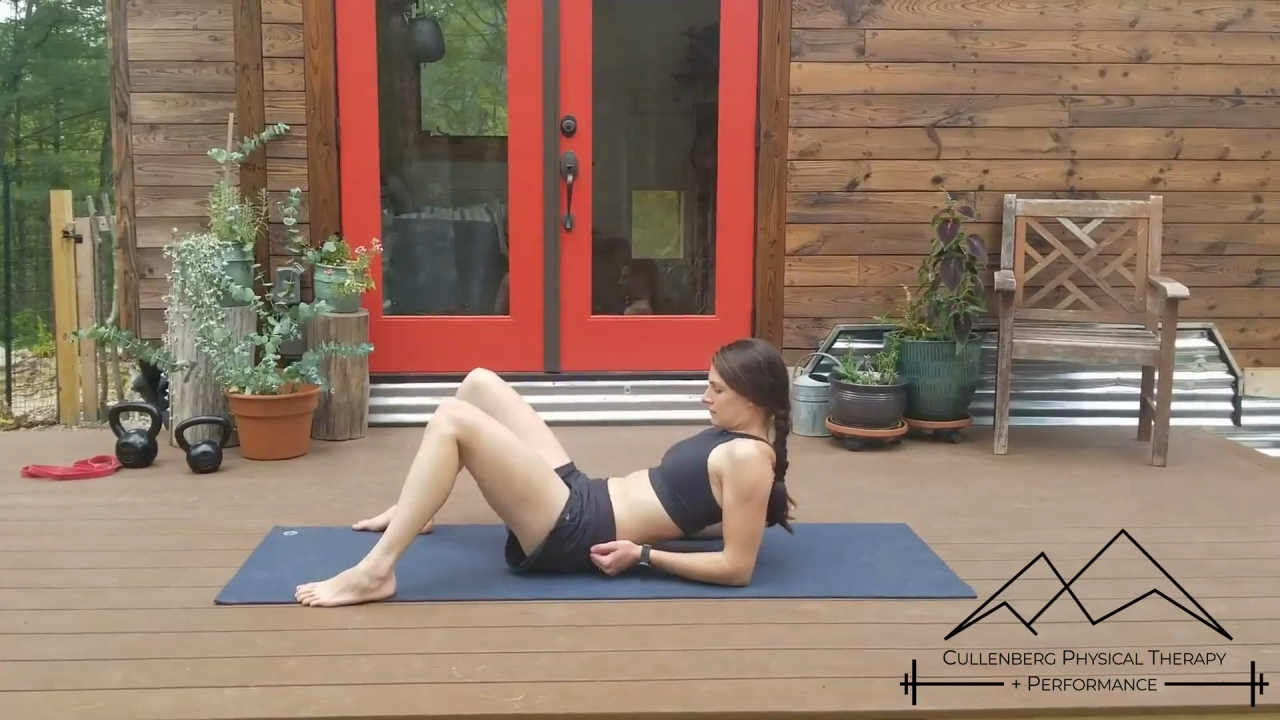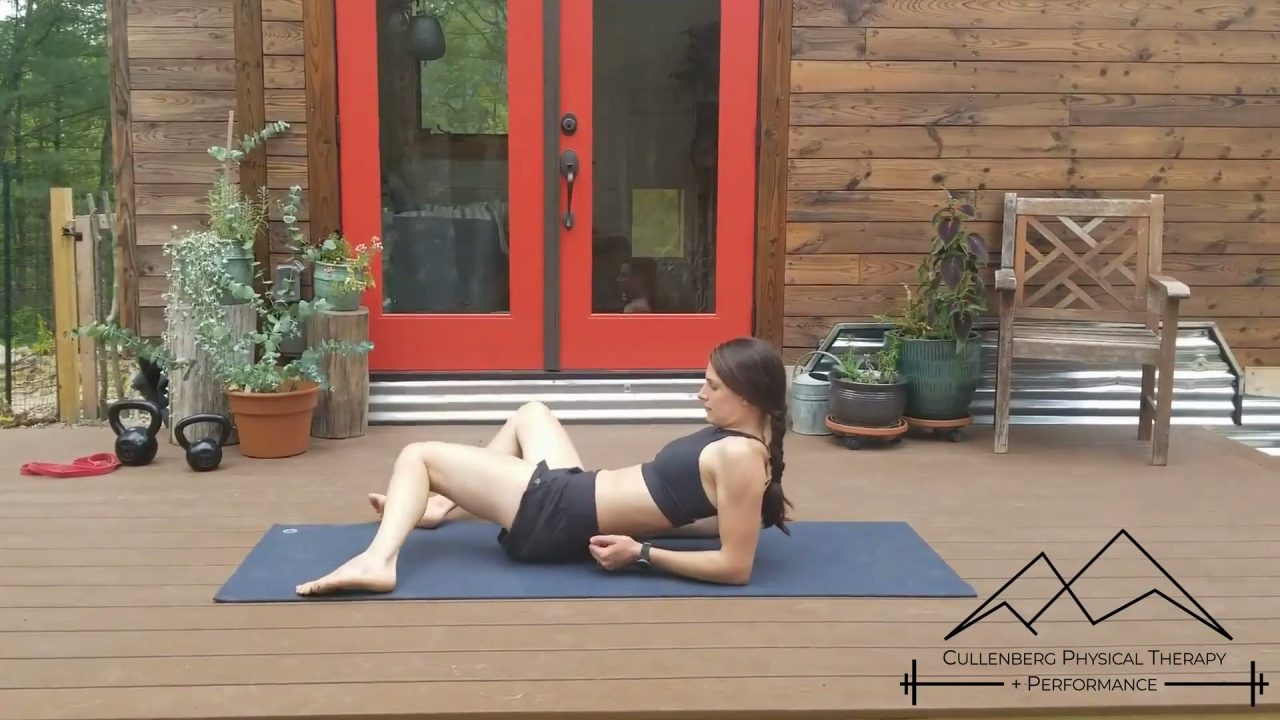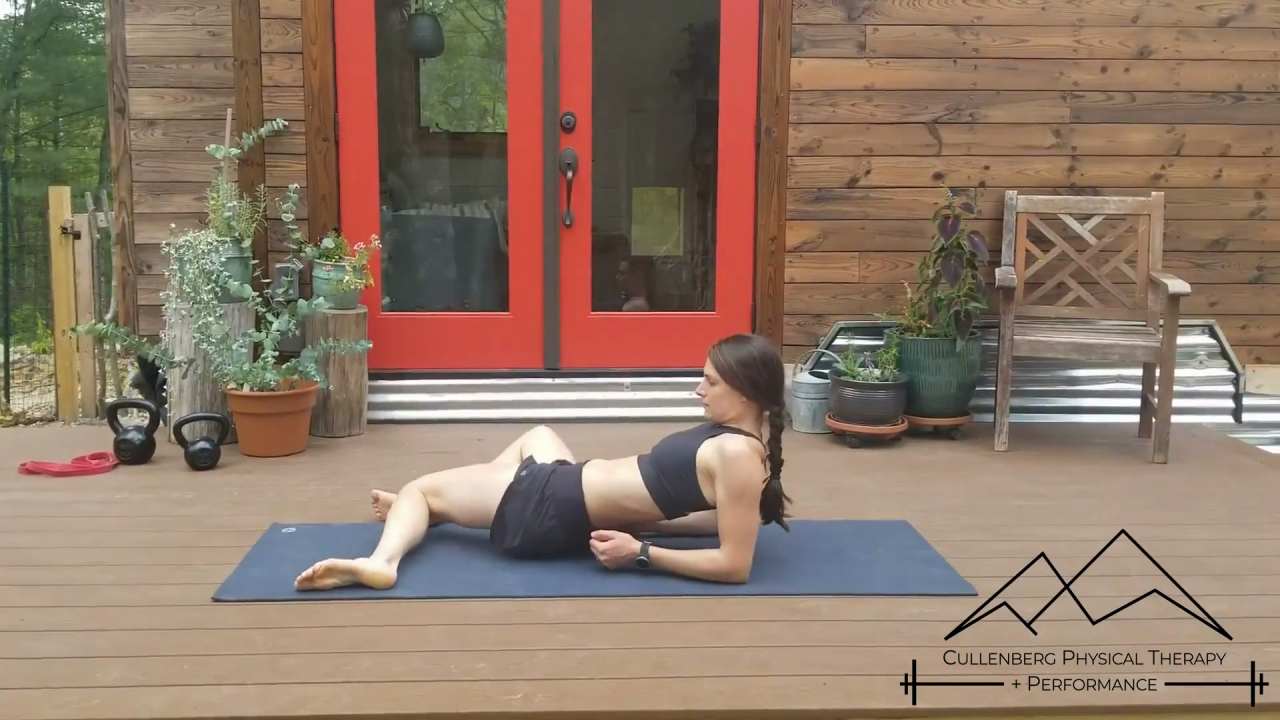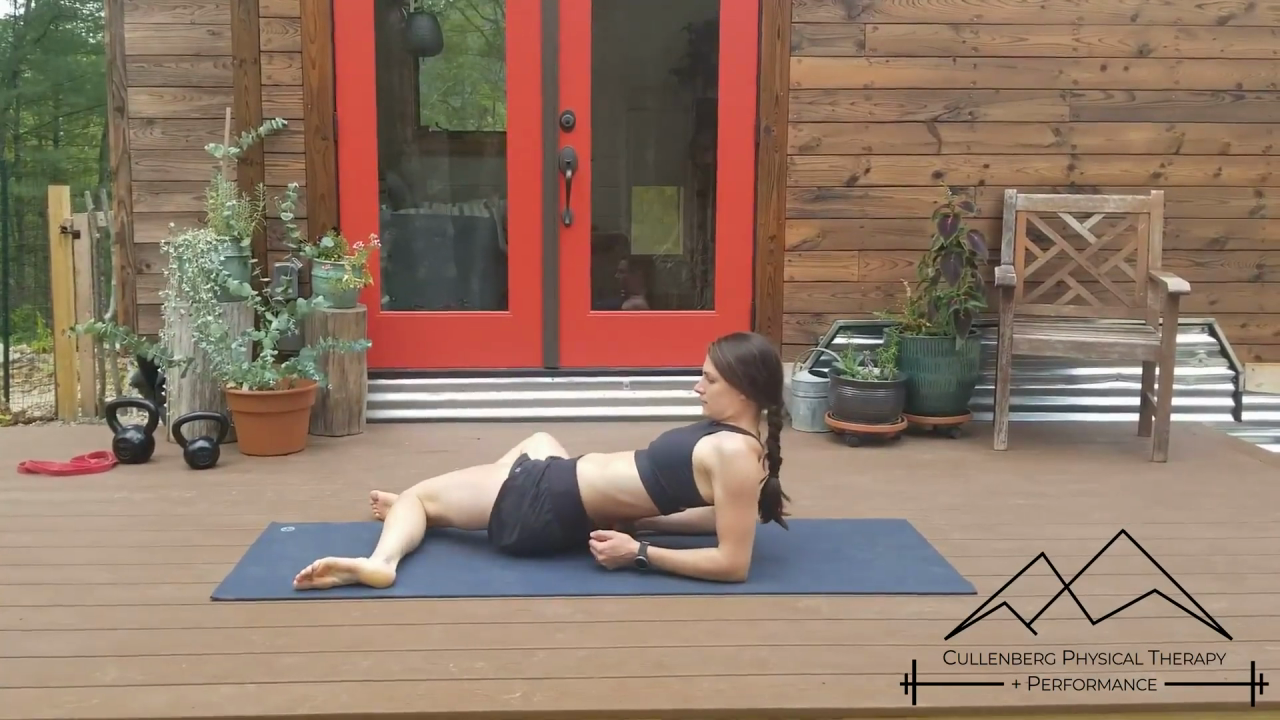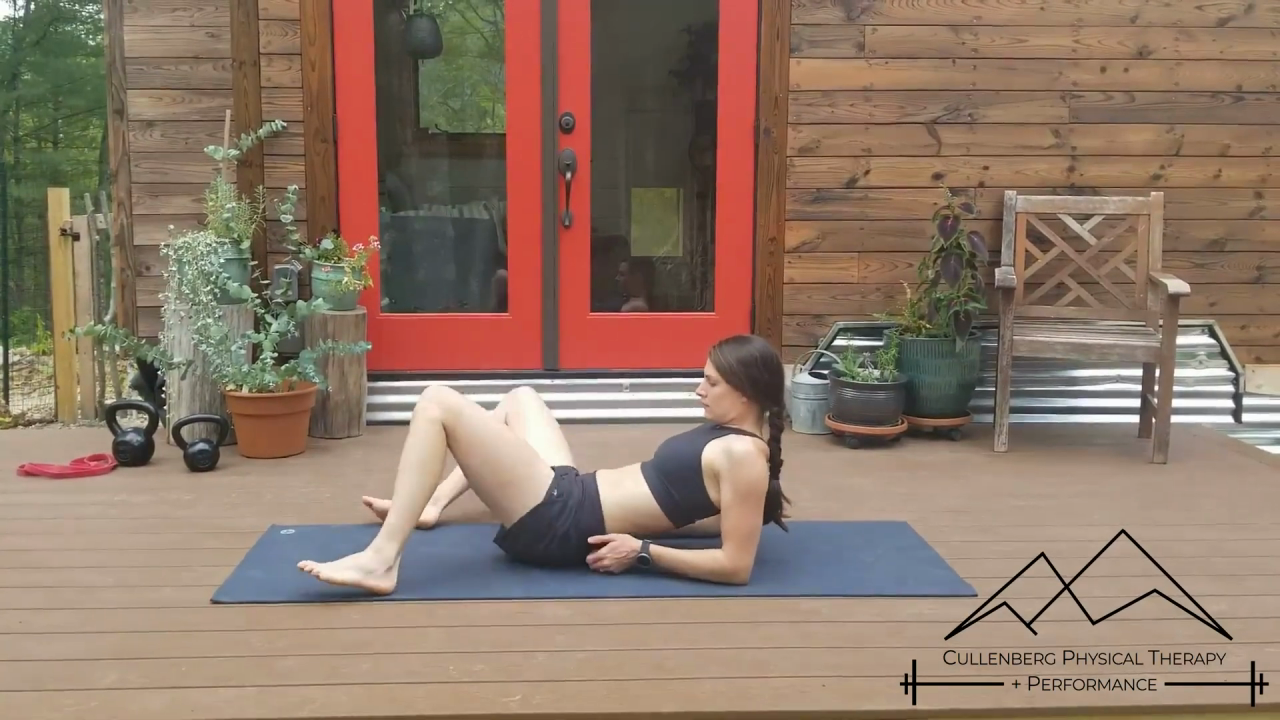
dt=0.7s
person 1, frame 1
left shoulder: (748, 459)
right shoulder: (732, 438)
left elbow: (737, 567)
right elbow: (709, 515)
left wrist: (643, 555)
left hip: (575, 533)
right hip: (579, 497)
left knee: (452, 420)
right knee: (479, 384)
left ankle: (374, 573)
right ankle: (416, 509)
person 1, frame 2
left shoulder: (739, 457)
right shoulder: (736, 440)
left elbow: (735, 567)
right elbow: (721, 519)
left wrist: (642, 552)
right wrist: (643, 521)
left hip: (556, 516)
right hip: (574, 492)
left knee: (416, 455)
right knee: (531, 414)
right ankle: (440, 504)
person 1, frame 3
left shoulder: (736, 455)
right shoulder: (731, 438)
left elbow: (734, 565)
right elbow: (720, 517)
left wrist: (641, 552)
right wrist: (641, 519)
left knee: (420, 488)
right knee: (537, 436)
right ankle: (439, 510)
person 1, frame 4
left shoulder: (733, 453)
right shoulder: (728, 437)
left elbow: (733, 564)
right elbow: (718, 516)
left wrist: (641, 553)
right wrist: (634, 517)
left knee: (417, 494)
right knee: (538, 441)
person 1, frame 5
left shoulder: (743, 455)
right shoulder: (726, 435)
left elbow: (736, 566)
right elbow: (716, 517)
left wrist: (641, 551)
left hip: (557, 523)
right hip: (570, 494)
left knee: (437, 403)
right knee: (521, 397)
left ankle: (380, 561)
right ankle: (429, 502)
